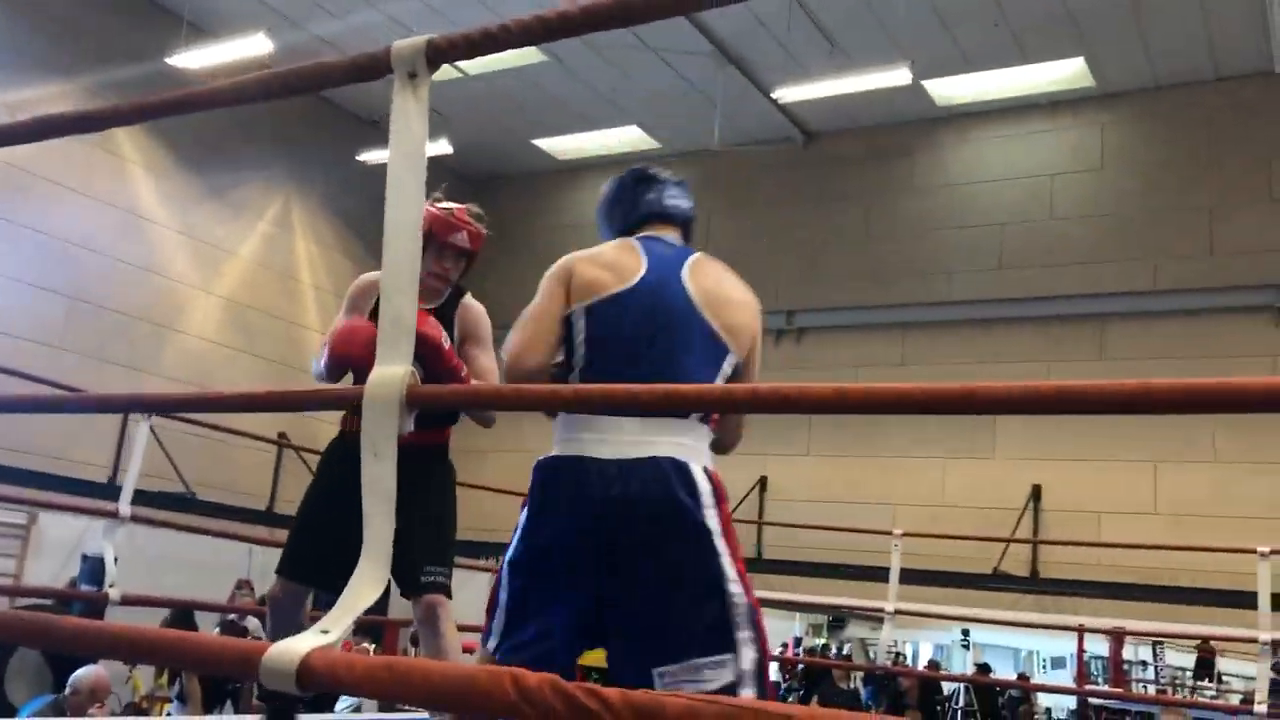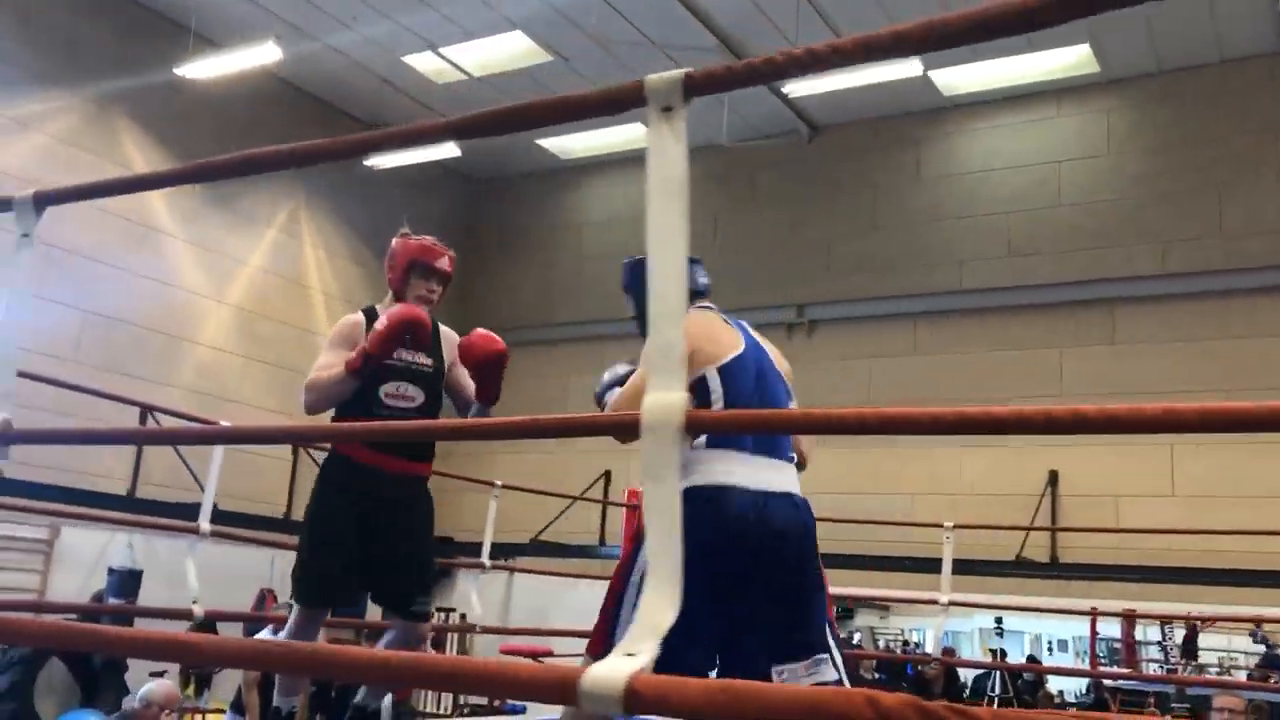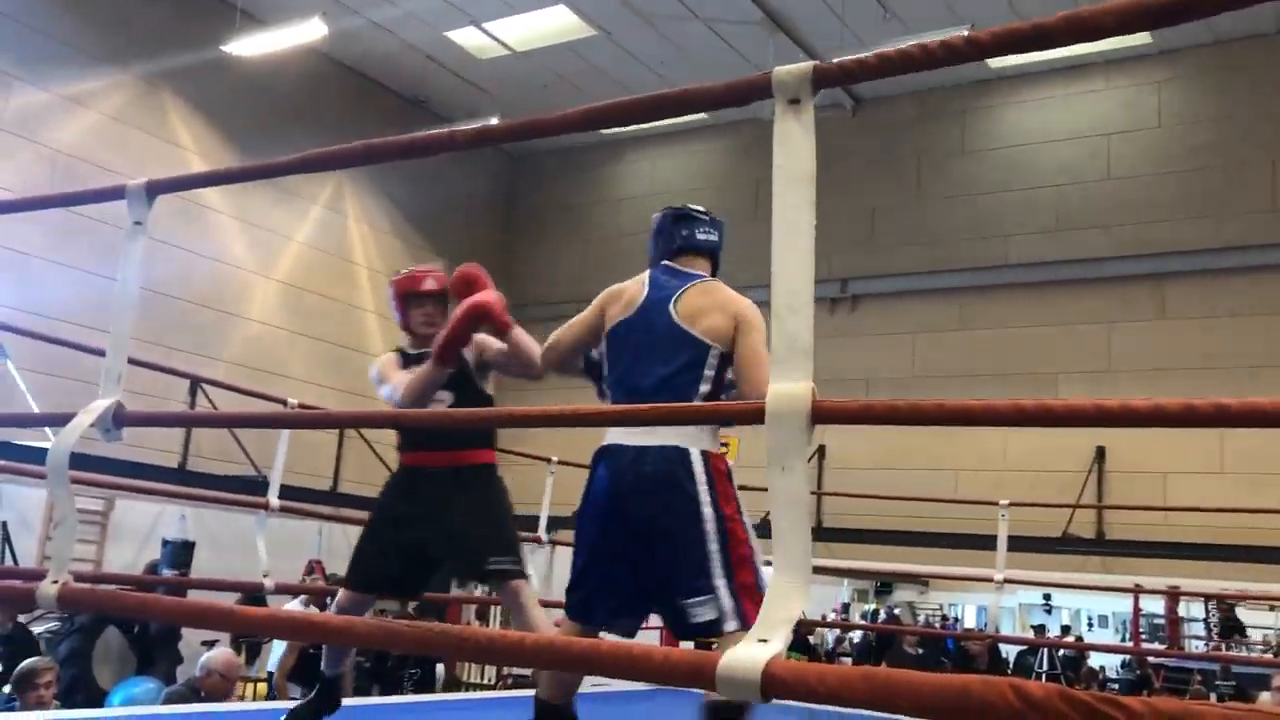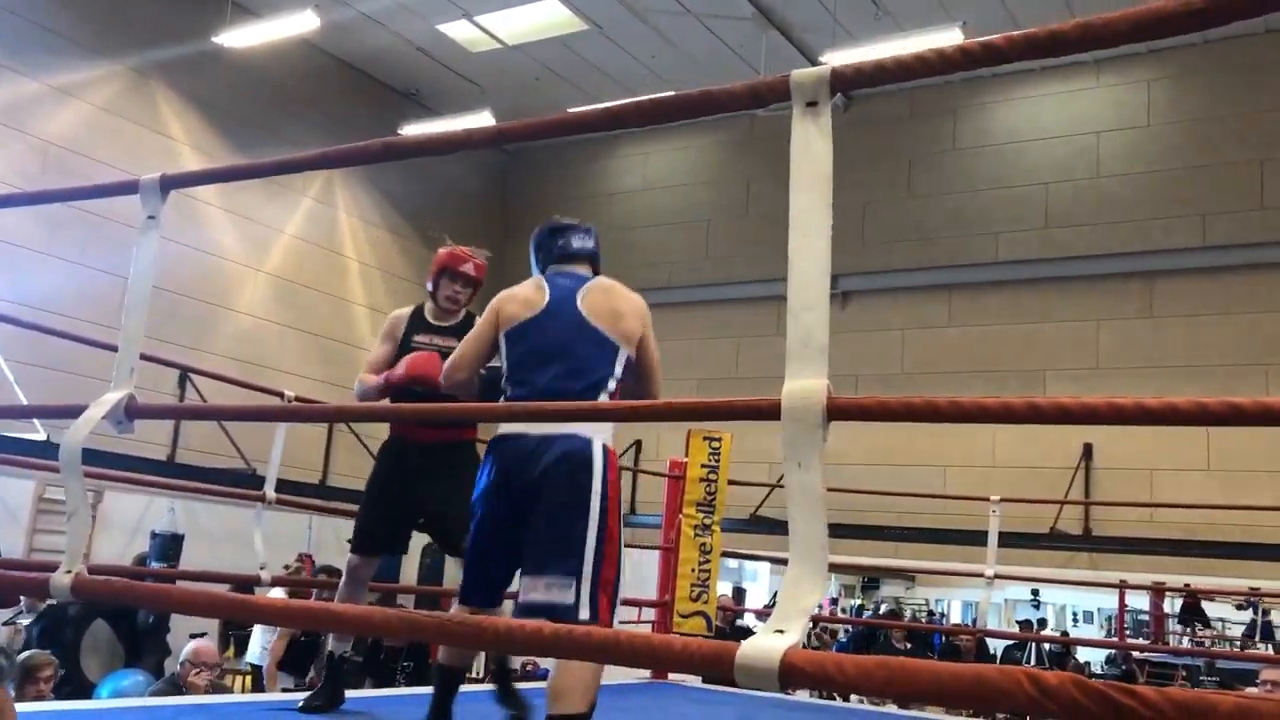
dt=0.7s
person 1, frame 1
left shoulder: (580, 267)
right shoulder: (738, 298)
left elbow: (519, 368)
right elbow: (729, 432)
left hip: (573, 481)
right hip: (675, 490)
left knee: (505, 656)
right knee: (732, 691)
person 1, frame 2
left shoulder: (683, 334)
right shoulder: (770, 352)
left elbow: (625, 415)
left wrist: (611, 392)
left hip: (709, 510)
right hip: (787, 515)
person 1, frame 3
left shoulder: (619, 296)
right shoulder: (735, 308)
left elbow: (554, 353)
right elbow: (757, 406)
left hip: (615, 465)
right hip: (685, 469)
left knee: (583, 619)
right knee: (728, 627)
person 1, frame 4
left shoulder: (510, 300)
right shoulder: (628, 307)
left elbow: (454, 378)
right elbow: (647, 396)
left hip: (512, 452)
right hip: (580, 458)
left knee: (476, 597)
right knee: (581, 624)
person 2, frame 1
left shoulder: (470, 316)
right shoulder: (369, 291)
left elbow: (488, 411)
right elbow: (324, 370)
left wrist: (446, 364)
right wrist: (336, 359)
left hip: (421, 465)
right hip: (355, 454)
left knee: (431, 603)
right knee: (286, 592)
right ankle: (277, 701)
person 2, frame 2
left shoulder: (447, 343)
right shoulder: (356, 327)
left elbow: (476, 421)
right elbow: (311, 399)
left wrist: (488, 389)
right wrist: (369, 355)
left hip: (407, 492)
right hip: (348, 483)
left knee: (412, 628)
right knee: (310, 611)
person 2, frame 3
left shoulder: (475, 345)
right shoulder: (389, 363)
left elbow: (532, 364)
right elbow: (404, 399)
left wrist: (496, 314)
right wrist: (453, 334)
left hip: (472, 483)
right hip: (413, 485)
left knee: (513, 587)
right knee: (351, 600)
person 2, frame 4
right shoulder: (401, 321)
right elbow: (362, 387)
right wrist: (393, 379)
left hip: (453, 458)
right hip: (402, 452)
right knee: (360, 564)
right ankle: (333, 677)
